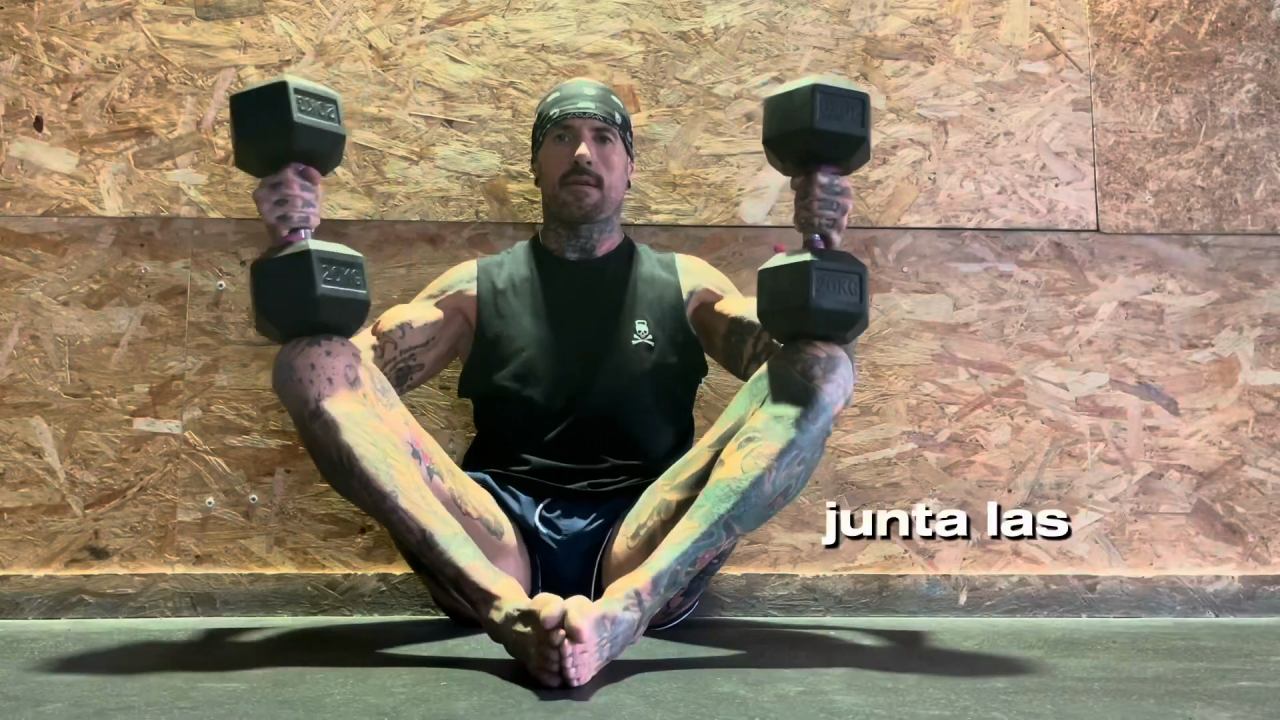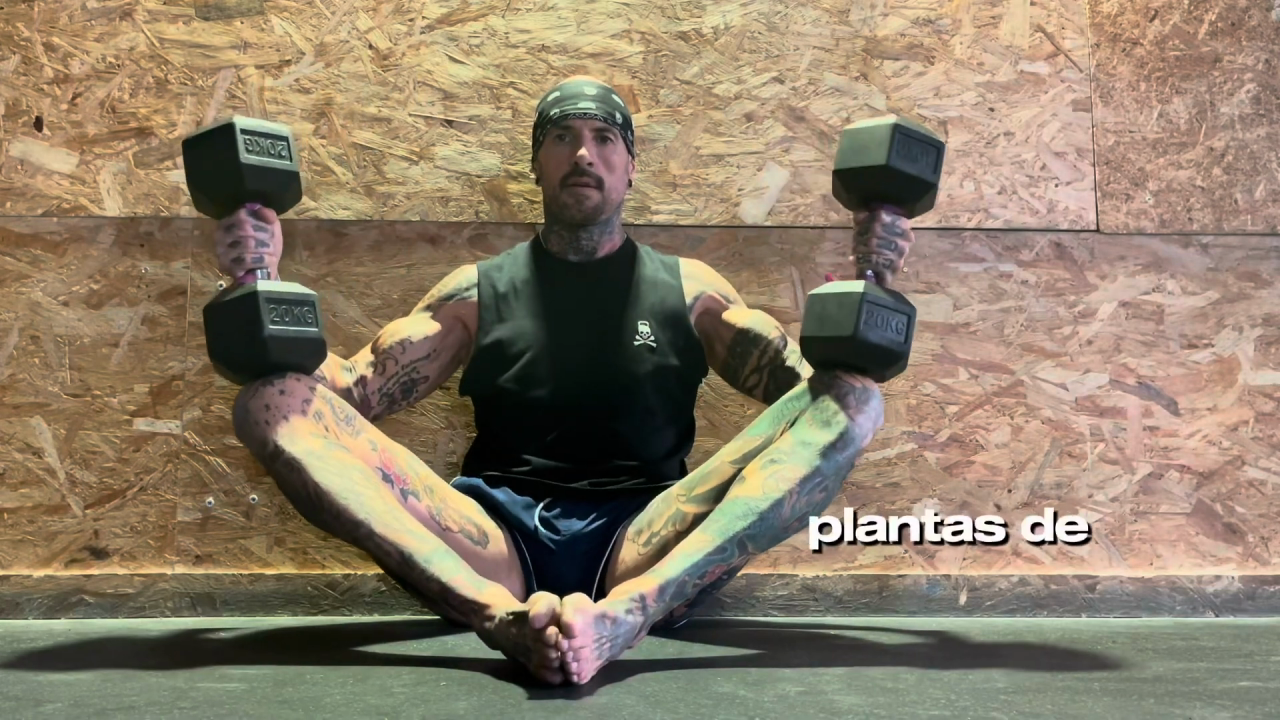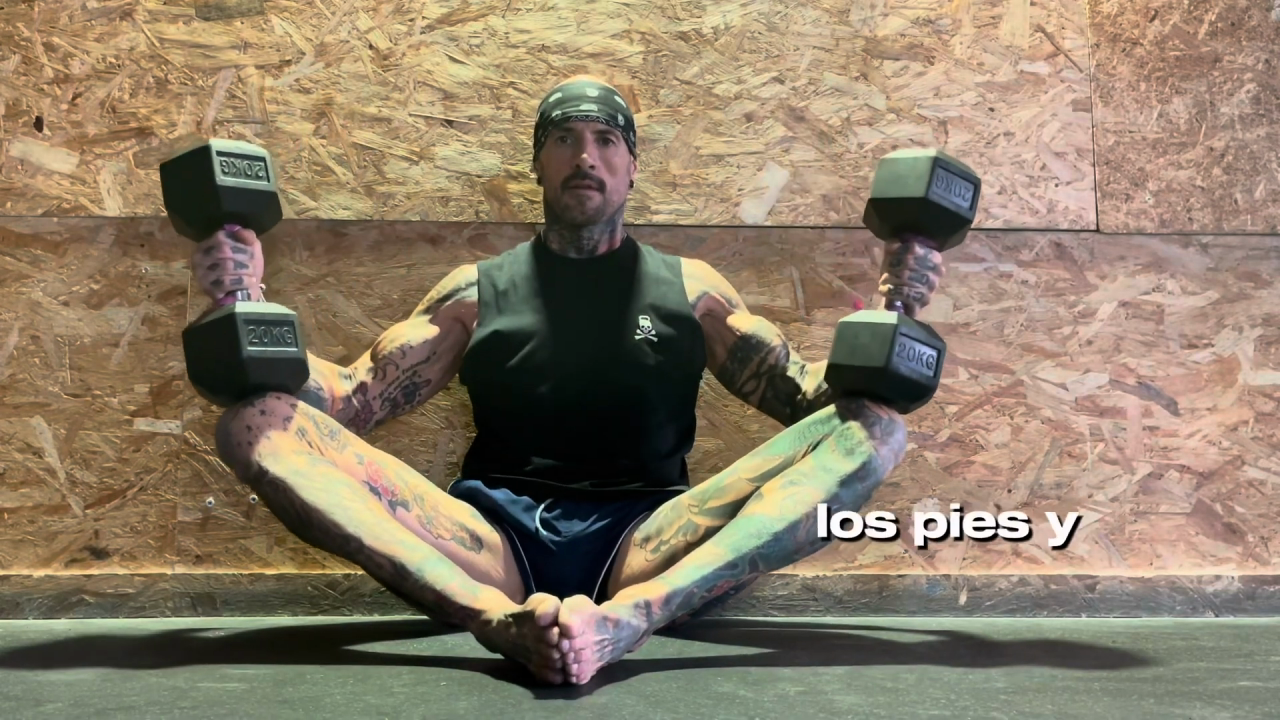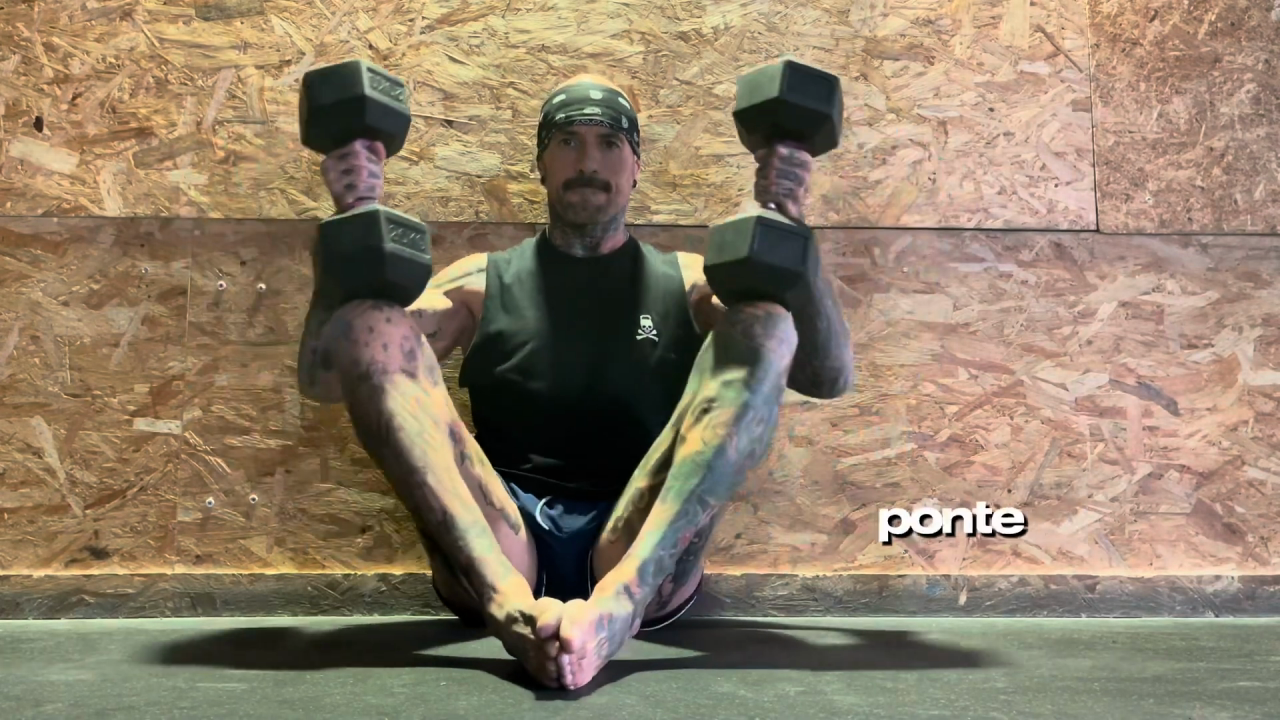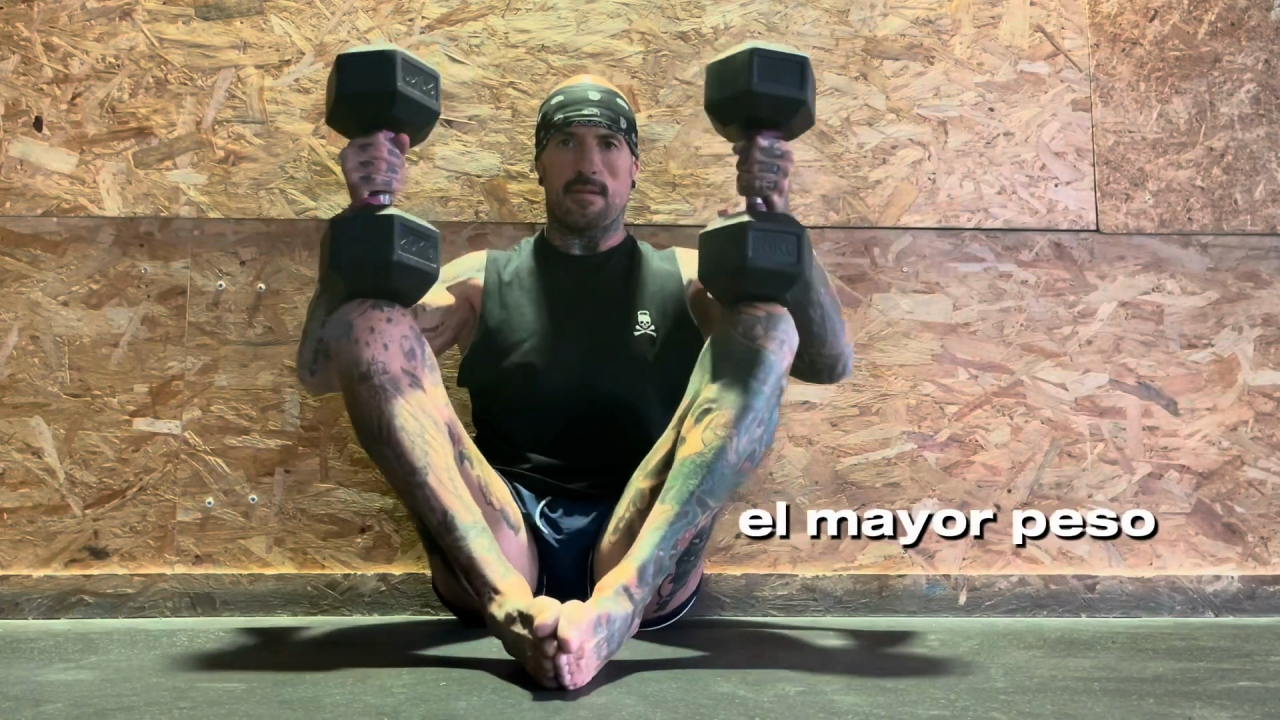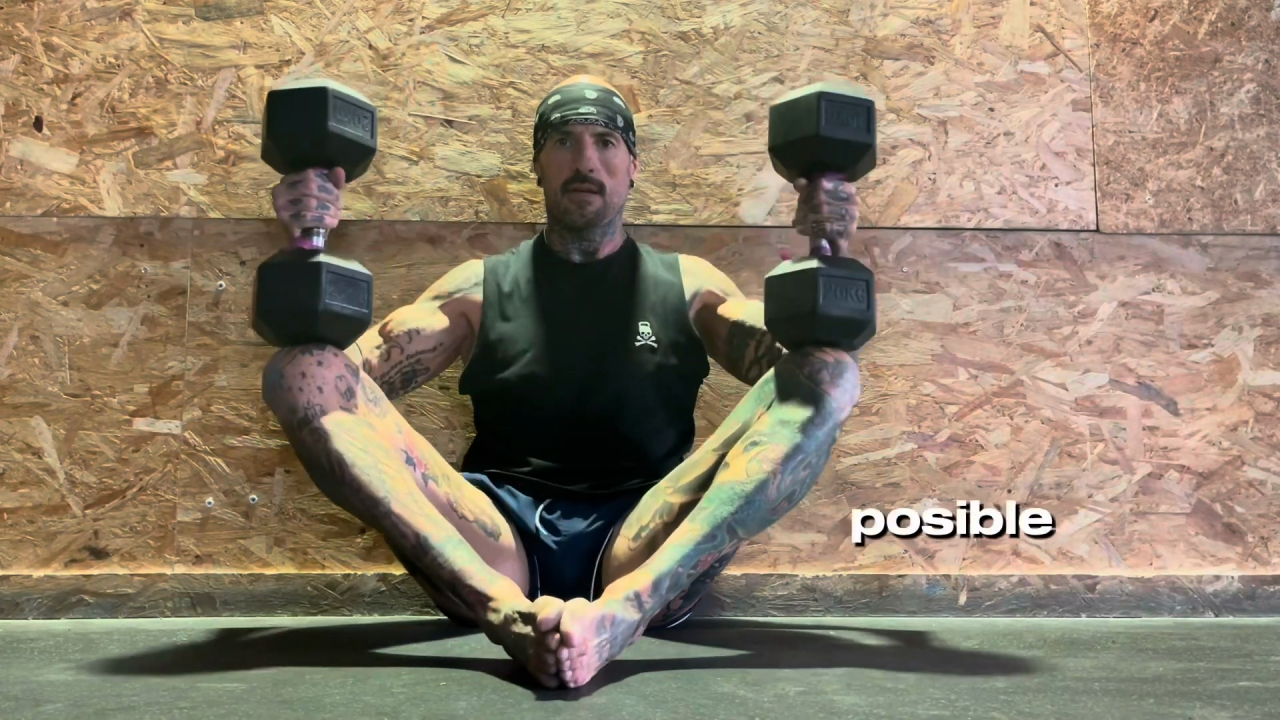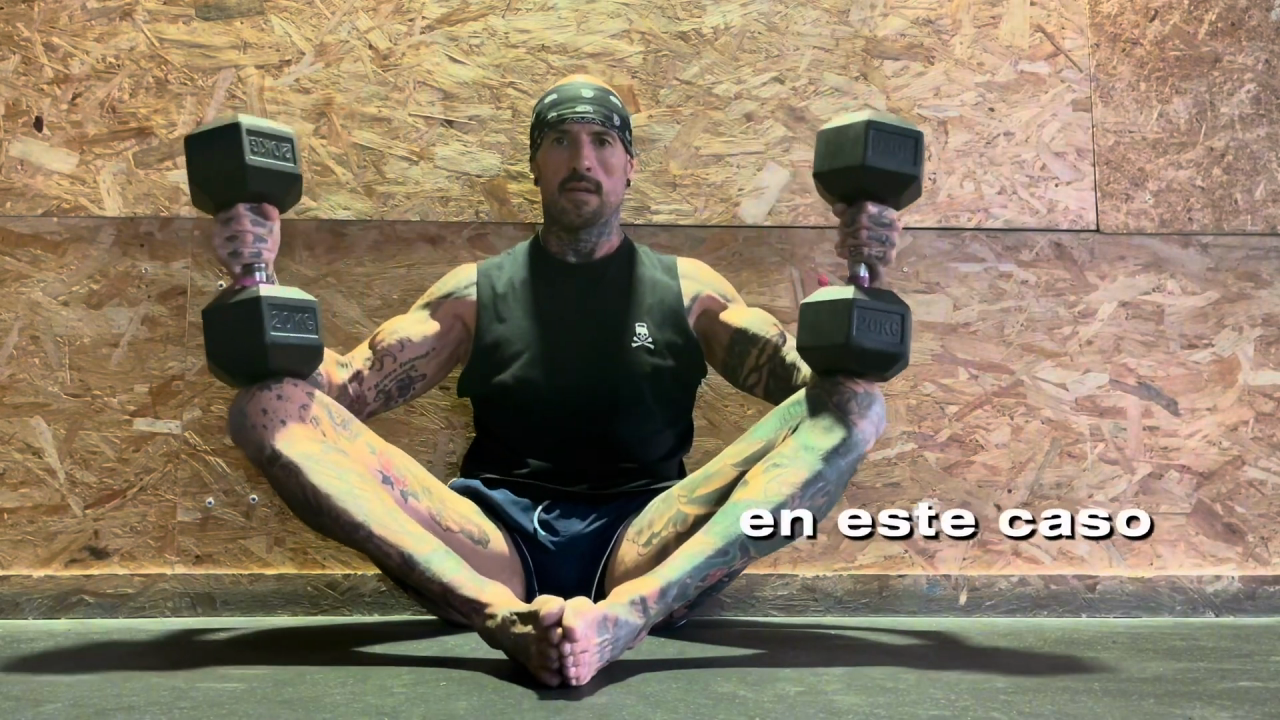
dt=0.7s
person 1, frame 1
left shoulder: (685, 283)
right shoulder: (476, 286)
left elbow: (821, 376)
right elbow: (341, 387)
left wrist: (820, 250)
right wrist: (298, 248)
left hip: (646, 556)
right hip: (494, 549)
left knee: (822, 369)
right knee: (311, 365)
left ankle: (619, 615)
right ankle: (510, 612)
person 1, frame 2
left shoulder: (688, 287)
right shoulder: (477, 291)
left elbow: (818, 389)
right elbow: (347, 397)
right wrist: (262, 286)
left hip: (647, 554)
right hip: (495, 549)
left knee: (850, 402)
right knee: (272, 402)
left ankle: (621, 616)
right ankle: (502, 617)
person 1, frame 3
left shoulder: (688, 287)
right shoulder: (478, 289)
left elbow: (805, 398)
right elbow: (351, 403)
right wrist: (247, 304)
left hip: (645, 548)
right hip: (497, 541)
left knee: (871, 428)
right knee: (256, 425)
left ankle: (621, 623)
right ankle: (504, 622)
person 1, frame 4
left shoulder: (686, 282)
right shoulder: (482, 282)
left elbow: (830, 377)
right elbow: (325, 378)
left wrist: (792, 226)
right wrist: (352, 219)
left hip: (643, 554)
right hip: (498, 551)
left knee: (767, 328)
right knee: (370, 329)
left ankle: (613, 609)
right ankle: (512, 610)
person 1, frame 5
left shoulder: (685, 278)
right shoulder: (481, 280)
left elbow: (830, 361)
right elbow: (322, 369)
left wrist: (776, 215)
right wrist: (364, 212)
left hip: (644, 556)
right hip: (496, 552)
left knee: (770, 330)
right knee: (362, 331)
left ankle: (611, 611)
right ankle: (513, 609)
person 1, frame 6
left shoulder: (688, 284)
right shoulder: (478, 288)
left elbow: (824, 385)
right elbow: (335, 386)
left wrist: (826, 254)
left hip: (647, 555)
right hip: (495, 548)
left knee: (828, 374)
right knee: (300, 375)
left ankle: (618, 612)
right ankle: (511, 613)
person 1, frame 7
left shoulder: (687, 287)
right shoulder: (475, 290)
left elbow: (820, 388)
right elbow: (343, 392)
right wrist: (261, 281)
left hip: (645, 554)
right hip: (493, 550)
left knee: (851, 407)
right knee: (268, 408)
left ankle: (622, 616)
right ankle: (507, 616)
